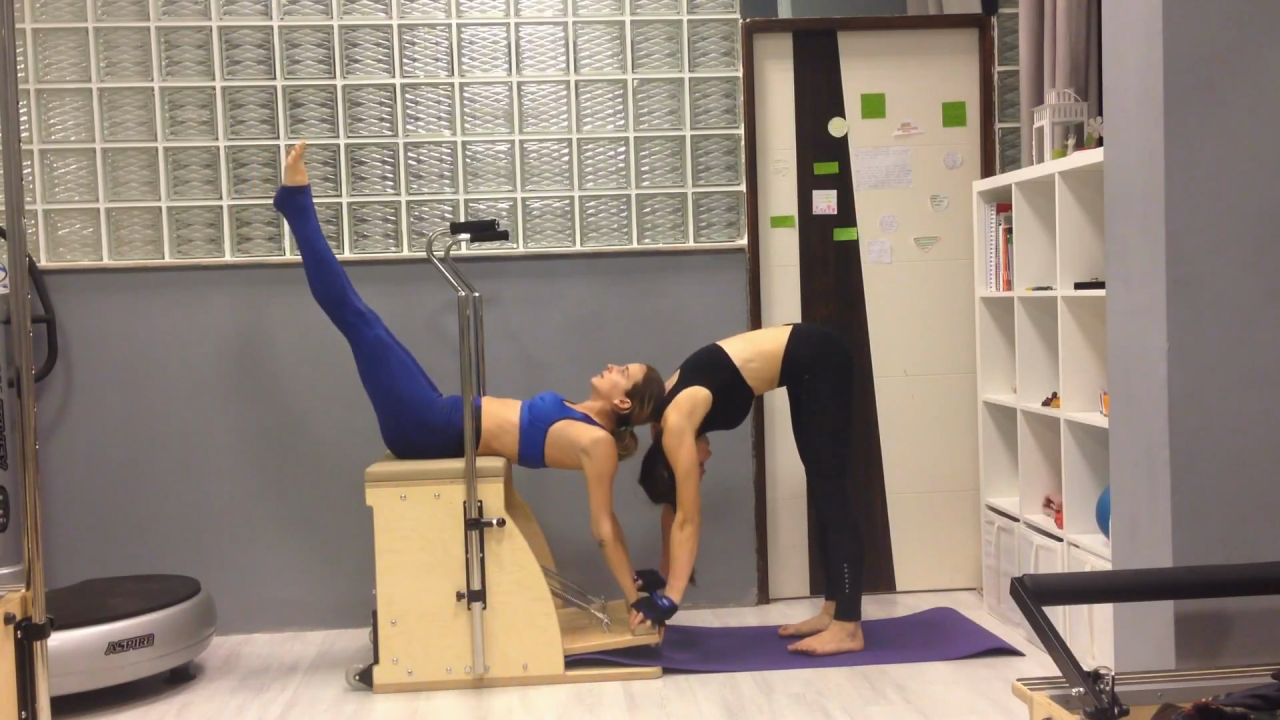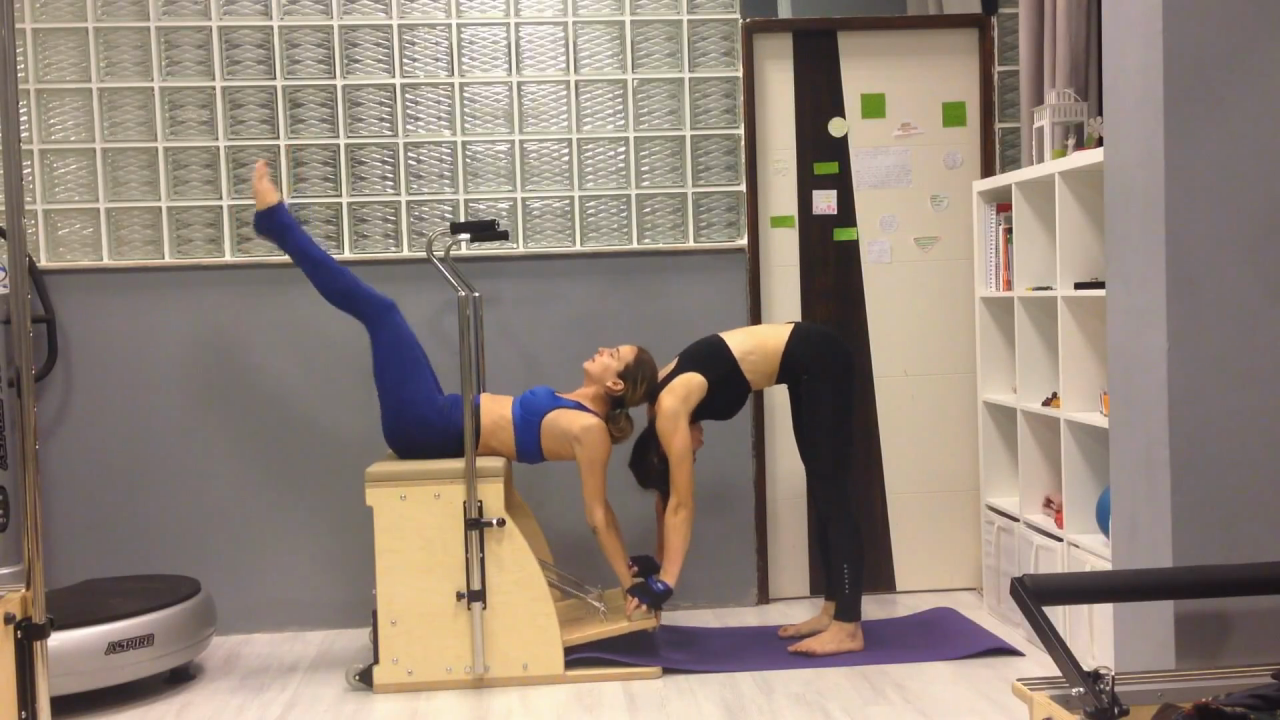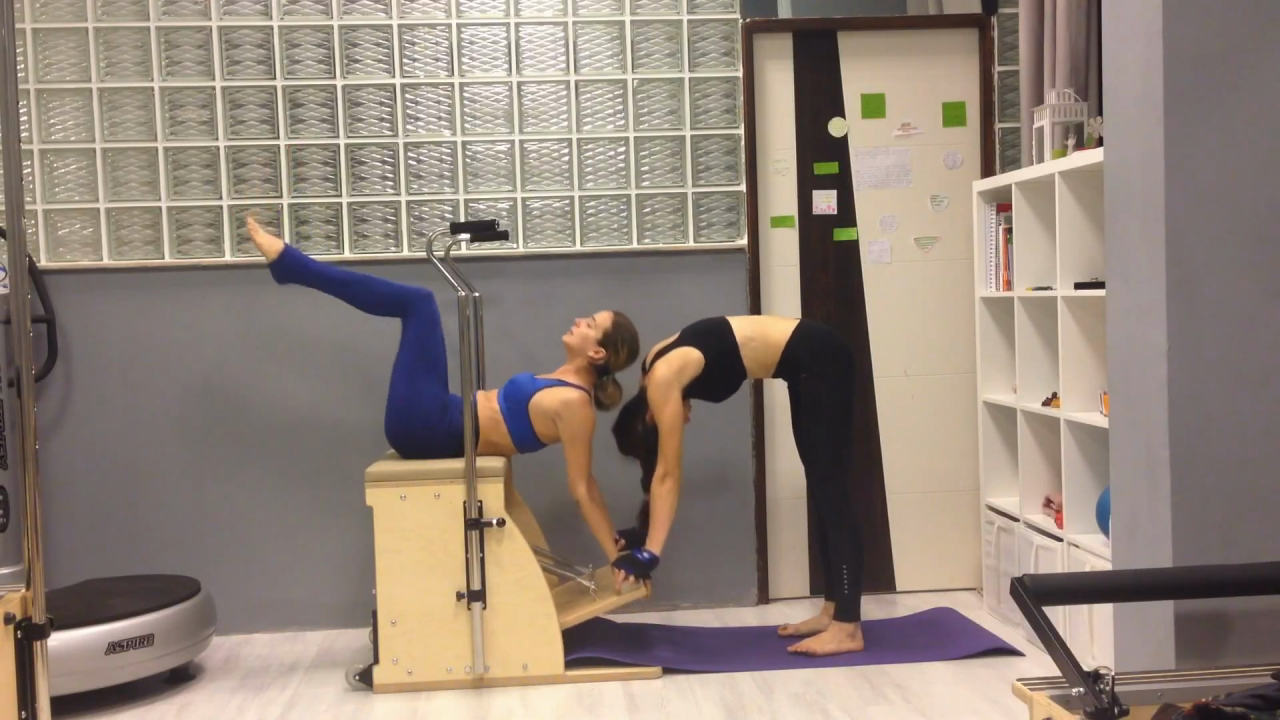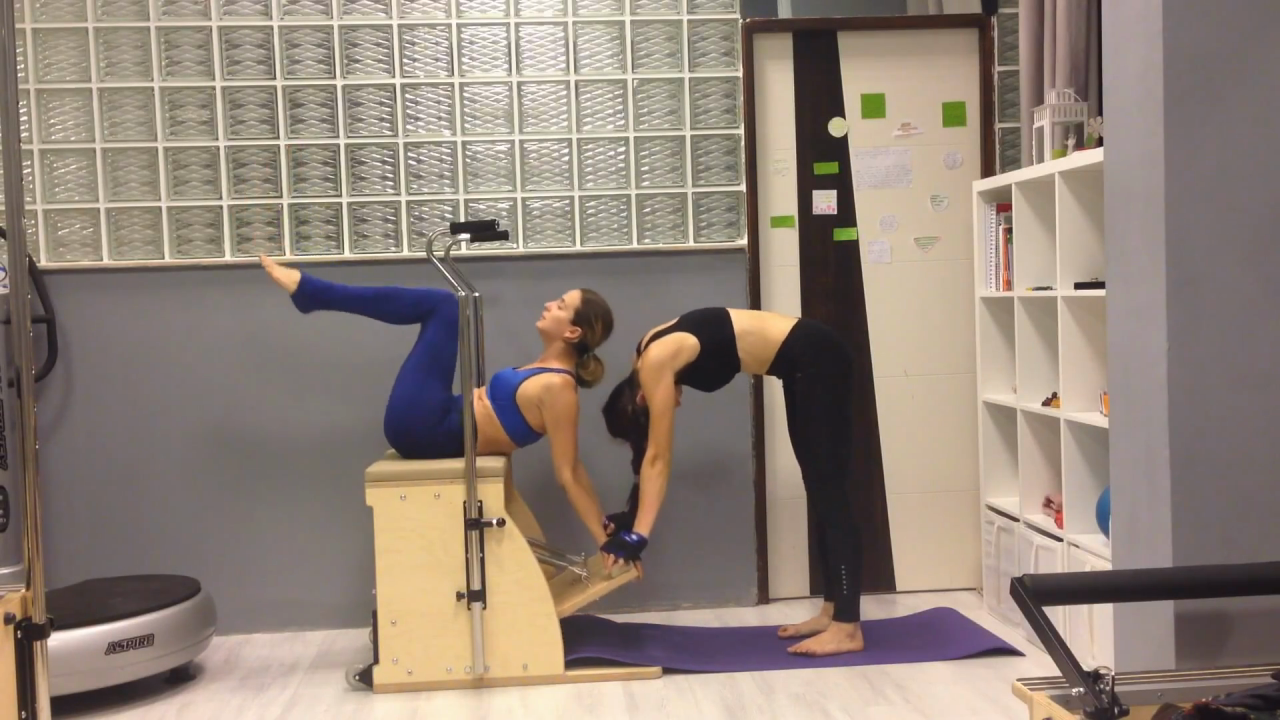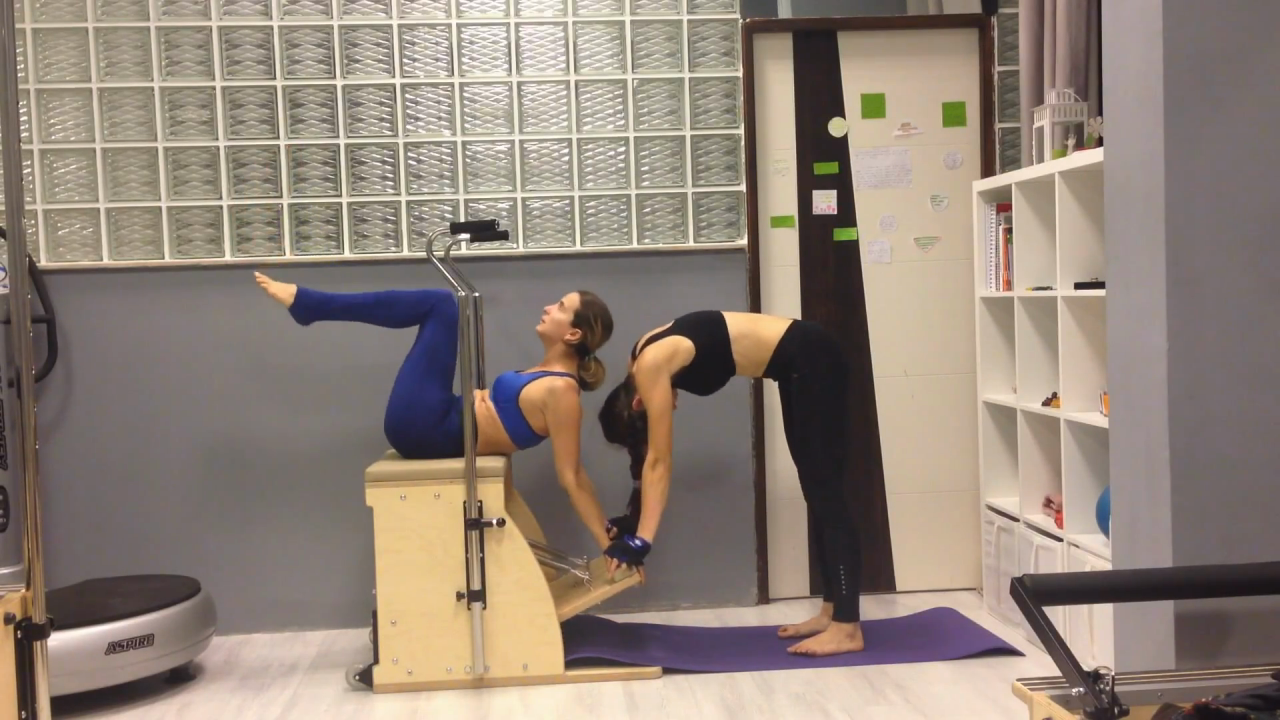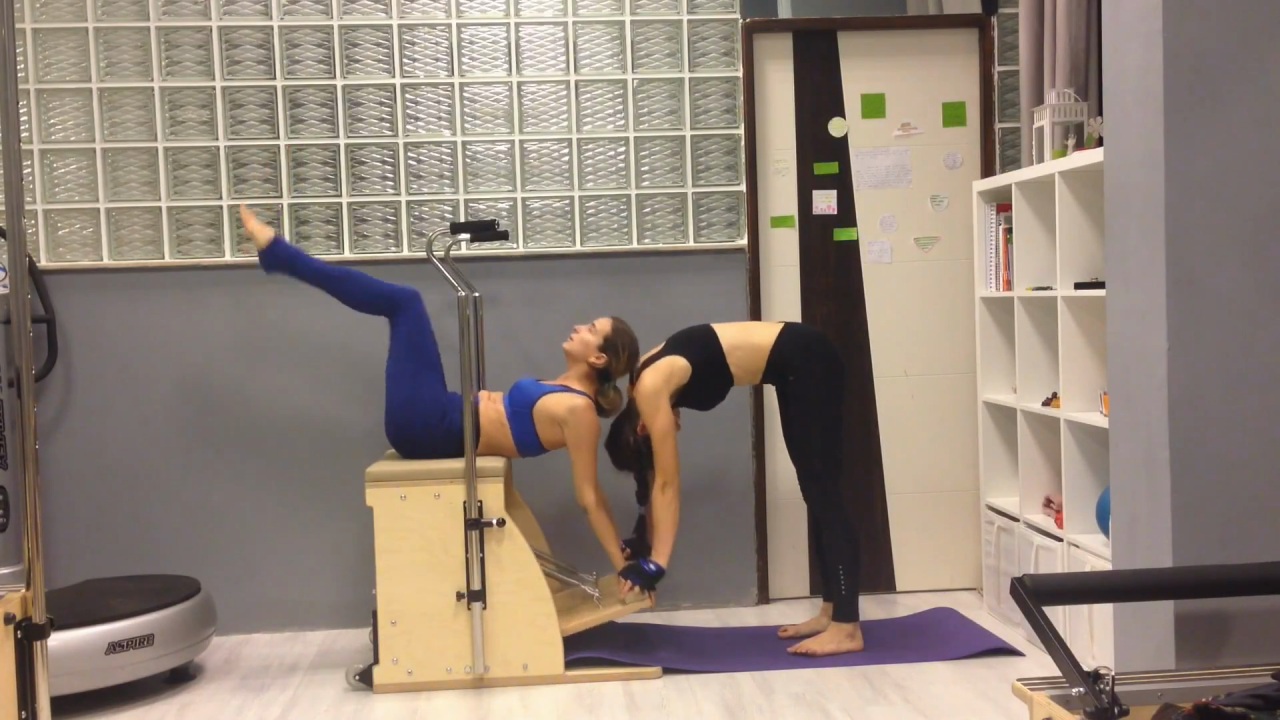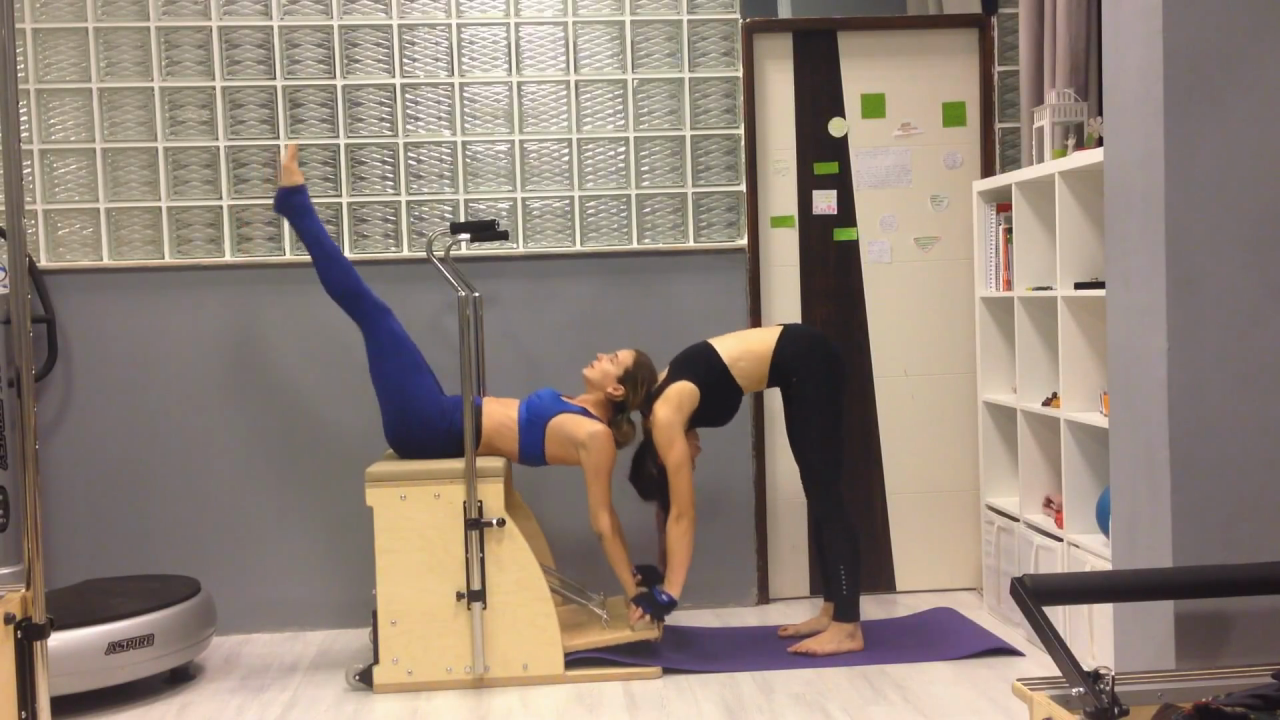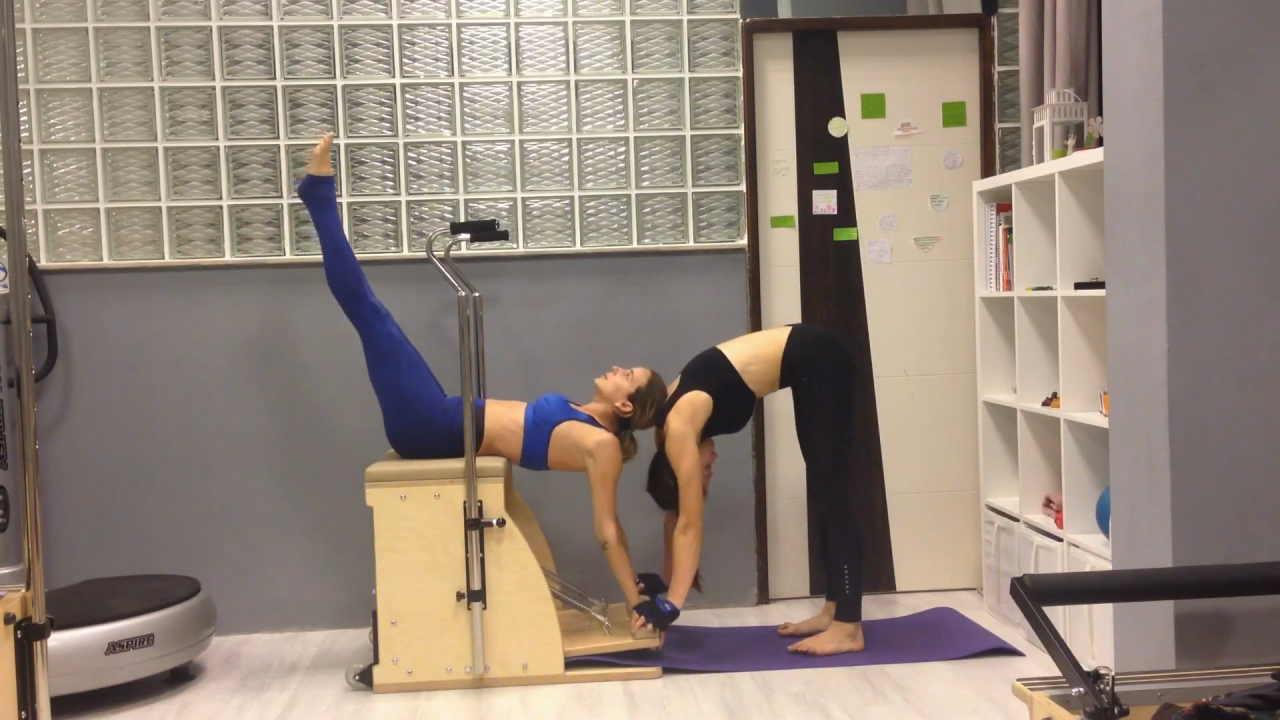
dt=0.3s
person 1, frame 1
left shoulder: (597, 442)
right shoulder: (584, 419)
left elbow: (605, 528)
left wrist: (637, 599)
left hip: (430, 432)
right hip: (441, 420)
left knee: (358, 321)
right knee: (358, 317)
left ankle: (298, 200)
person 1, frame 2
left shoulder: (590, 429)
right shoulder: (576, 410)
left elbow: (598, 514)
left wrist: (630, 584)
left hip: (430, 430)
right hip: (440, 420)
left knee: (381, 312)
right knee: (379, 311)
left ankle: (277, 219)
person 1, frame 3
left shoulder: (574, 405)
right shoulder: (563, 385)
left elbow: (583, 490)
left wrist: (618, 556)
left hip: (425, 430)
right hip: (436, 426)
left knee: (418, 303)
right knee: (418, 305)
left ankle: (288, 261)
right ankle: (289, 262)
person 1, frame 4
left shoulder: (558, 388)
right shoulder: (550, 370)
left elbow: (569, 474)
left wrist: (606, 542)
left hip: (423, 430)
right hip: (431, 428)
left knee: (442, 305)
right knee: (442, 305)
left ankle: (306, 288)
right ankle: (308, 289)
person 1, frame 5
left shoulder: (561, 391)
right shoulder: (551, 374)
left elbow: (572, 477)
left wrist: (609, 544)
left hip: (425, 432)
right hip: (435, 428)
left knee: (440, 306)
right knee: (440, 304)
left ankle: (303, 300)
right ankle: (304, 300)
person 1, frame 6
left shoulder: (579, 410)
right shoulder: (566, 391)
left elbow: (590, 497)
left wrist: (623, 565)
left hip: (428, 431)
right hip: (440, 425)
left knee: (405, 305)
right knee: (404, 303)
left ankle: (276, 250)
right ankle: (276, 251)
person 1, frame 7
left shoulder: (594, 435)
right shoulder: (580, 415)
left elbow: (603, 522)
left wrist: (634, 592)
left hip: (431, 431)
right hip: (440, 422)
left knee: (374, 313)
right knee: (373, 313)
left ankle: (296, 201)
person 1, frame 8
left shoulder: (601, 445)
right shoulder: (586, 421)
left elbow: (607, 532)
left wrist: (638, 603)
left hip: (434, 430)
right hip: (446, 421)
left knee: (370, 314)
right knee: (371, 315)
left ankle: (322, 192)
person 2, frame 1
left shoulder: (676, 425)
right shoulder: (668, 415)
left elbow: (686, 519)
right elbow: (674, 509)
left wrist: (668, 597)
right wrist: (663, 577)
left hip: (821, 361)
right hip: (807, 362)
left knee: (829, 493)
right knee: (821, 492)
left ankle: (848, 628)
right ankle: (834, 611)
person 2, frame 2
left shoulder: (670, 409)
right shoulder: (664, 399)
left elbow: (680, 505)
right elbow: (669, 496)
left wrist: (663, 583)
right wrist: (658, 562)
left hip: (821, 362)
right hip: (808, 363)
left knee: (831, 494)
right knee: (822, 492)
left ankle: (848, 629)
right ankle: (834, 612)
person 2, frame 3
left shoulder: (663, 379)
right shoulder: (657, 370)
left elbow: (668, 475)
right elbow: (662, 471)
left wrist: (648, 552)
right wrist: (641, 533)
left hip: (820, 360)
right hip: (808, 364)
left knee: (830, 493)
right knee: (822, 492)
left ankle: (848, 629)
right ankle: (834, 612)
person 2, frame 4
left shoulder: (656, 362)
right shoulder: (652, 354)
left elbow: (657, 458)
right elbow: (654, 455)
left wrist: (637, 534)
right wrist: (632, 517)
left hip: (817, 360)
right hip: (805, 363)
left knee: (828, 494)
right knee: (821, 493)
left ankle: (847, 629)
right ankle: (833, 612)
person 2, frame 5
left shoulder: (651, 366)
right shoulder: (645, 359)
left elbow: (659, 462)
right elbow: (652, 458)
left wrist: (641, 540)
right wrist: (634, 518)
left hip: (813, 360)
right hip: (800, 364)
left knee: (825, 493)
right knee: (817, 492)
left ankle: (847, 629)
right ankle: (832, 612)
person 2, frame 6
left shoulder: (650, 389)
right shoulder: (647, 379)
left elbow: (667, 484)
right elbow: (657, 480)
left wrist: (656, 563)
right wrist: (645, 543)
left hip: (807, 362)
right hip: (796, 365)
left knee: (823, 494)
right knee: (815, 493)
left ankle: (847, 628)
right ankle: (832, 613)
person 2, frame 7
left shoulder: (665, 419)
right shoulder: (659, 414)
left elbow: (681, 515)
right elbow: (671, 507)
left wrist: (668, 593)
right wrist: (662, 575)
left hip: (808, 362)
right hip: (799, 362)
left knee: (824, 495)
right knee: (818, 493)
left ankle: (848, 629)
right ankle: (833, 612)
person 2, frame 8
left shoulder: (679, 430)
right shoulder: (671, 423)
left elbow: (689, 525)
right elbow: (678, 516)
left wrist: (671, 603)
right wrist: (667, 585)
left hip: (819, 361)
right hip: (808, 361)
left knee: (831, 494)
right knee: (824, 492)
left ankle: (848, 628)
right ankle: (835, 611)
